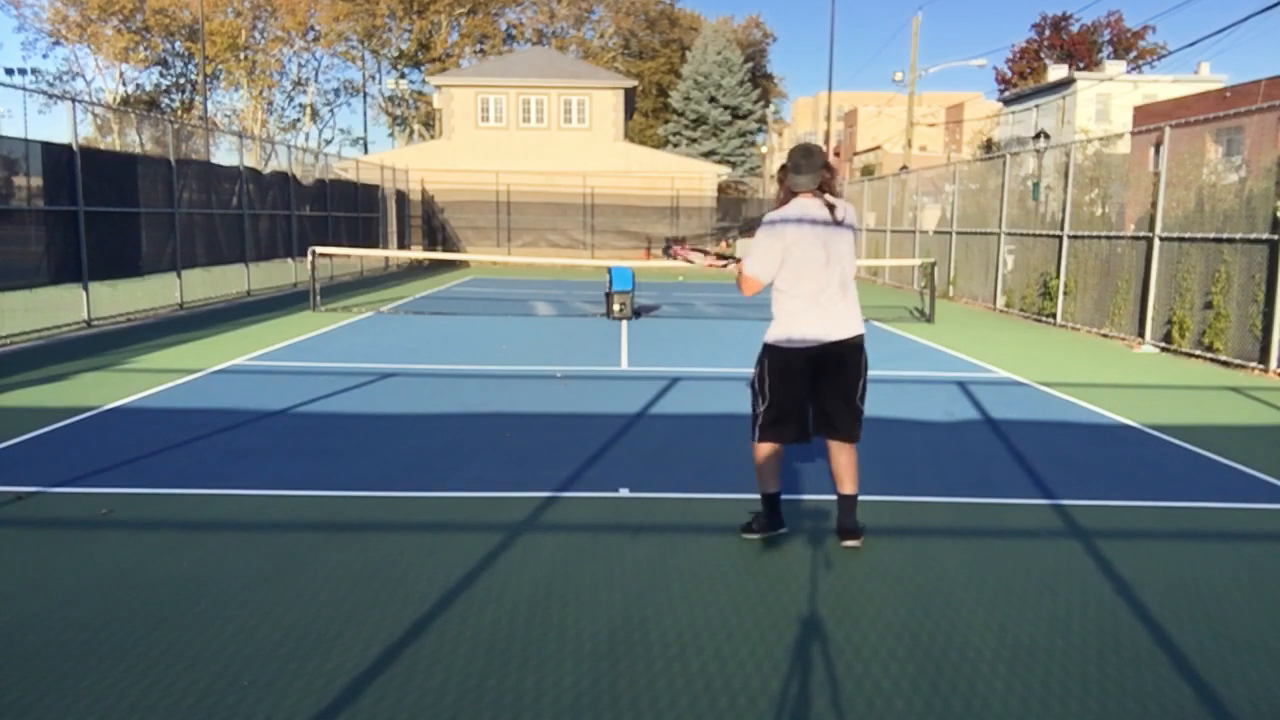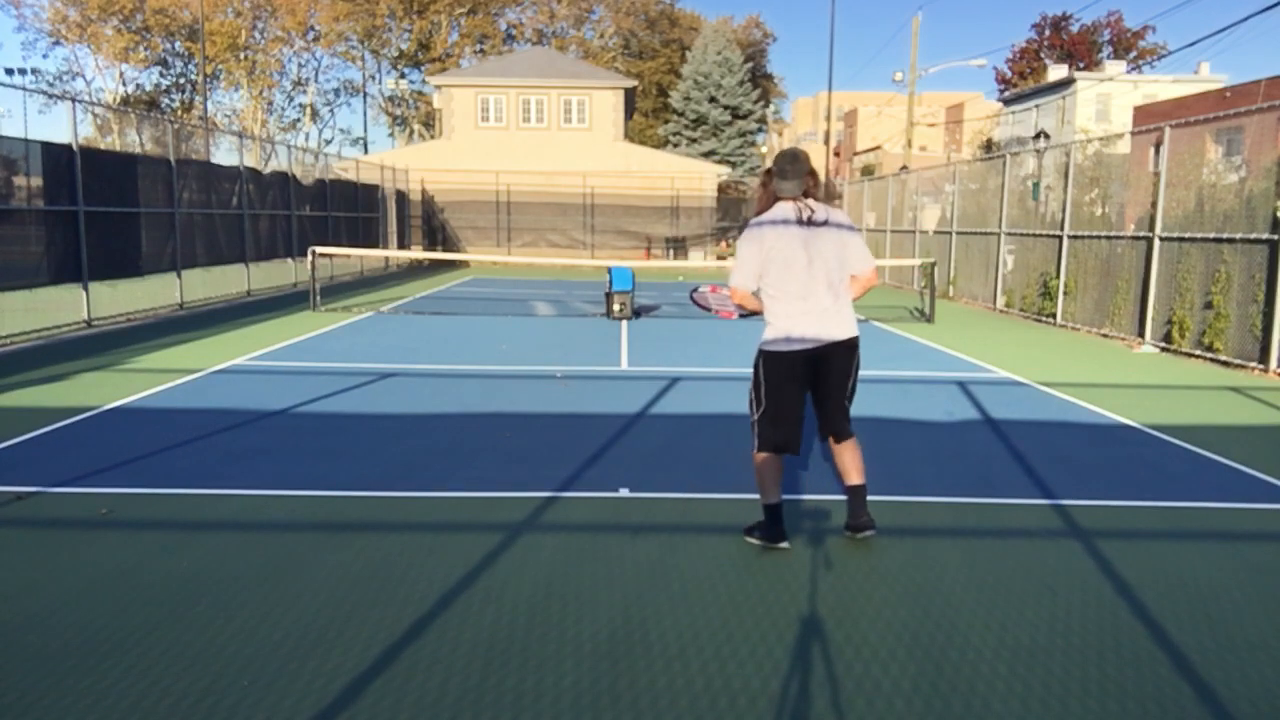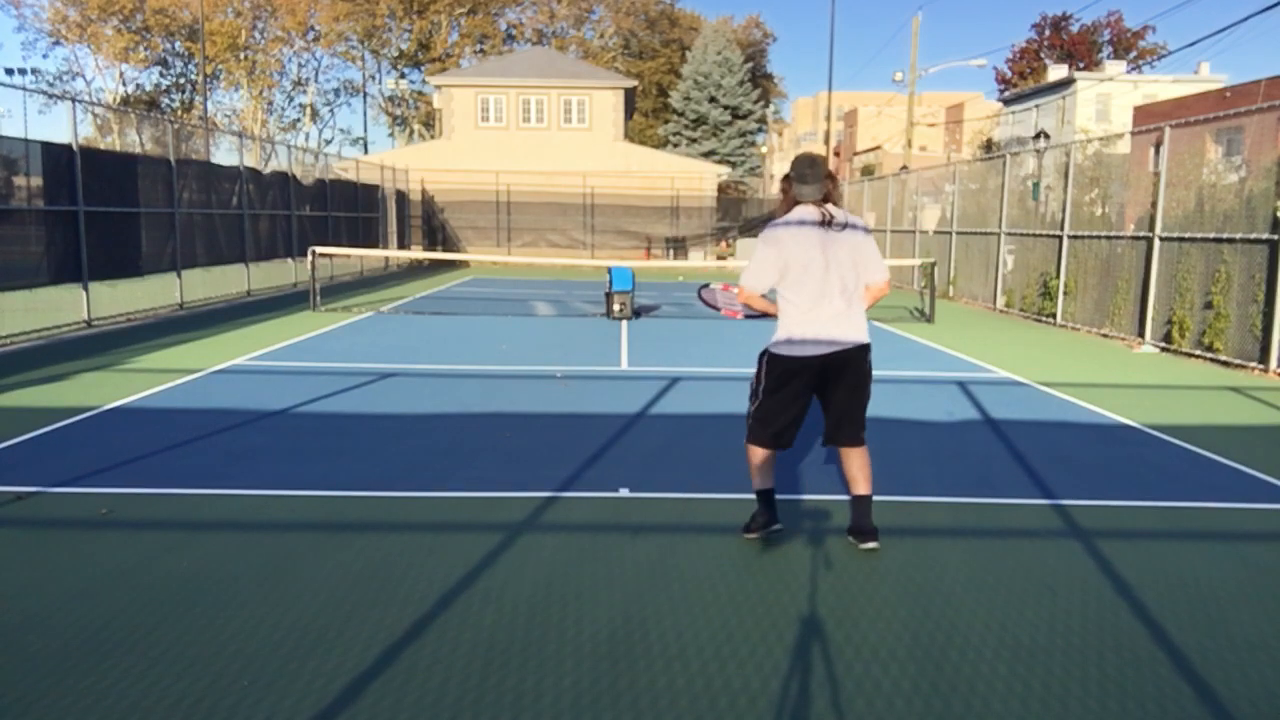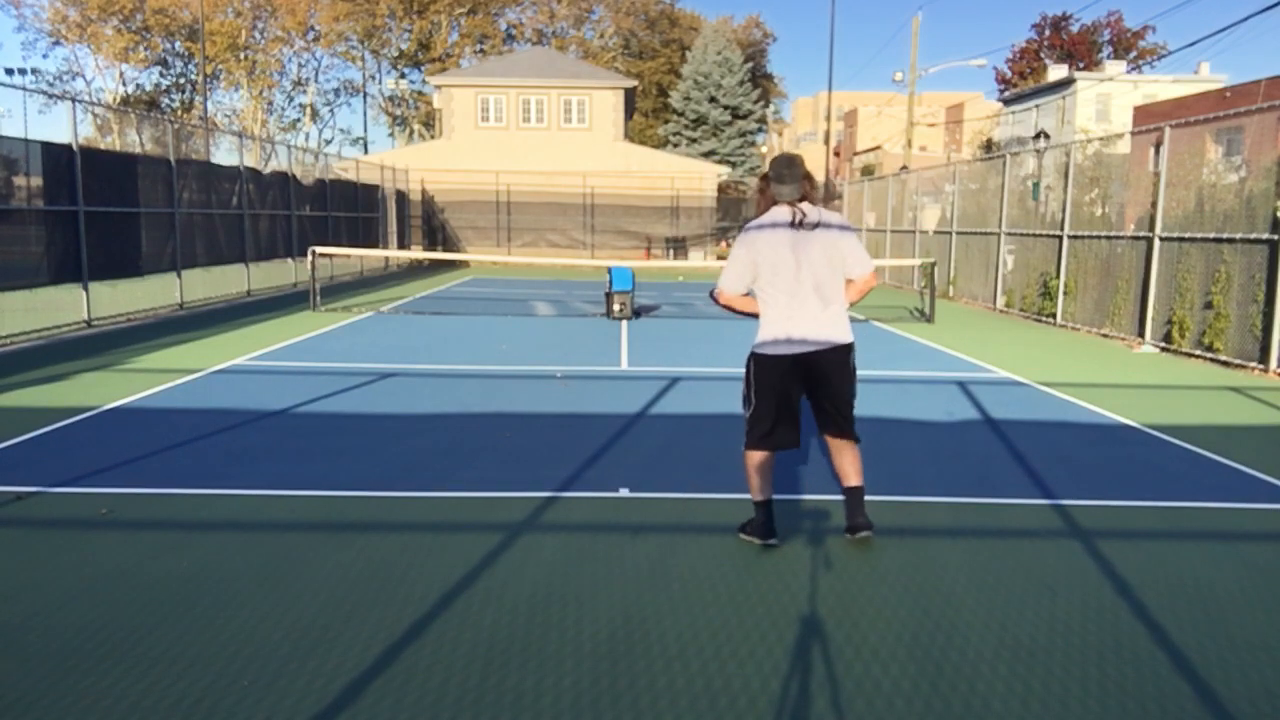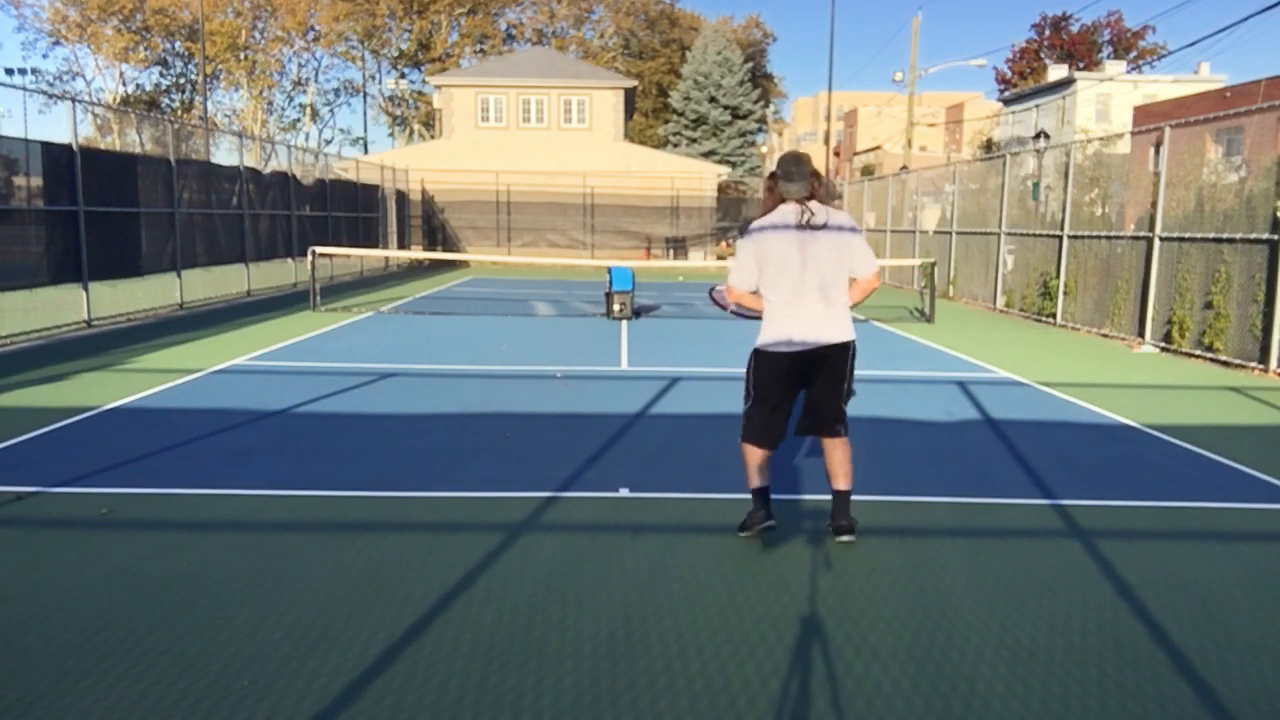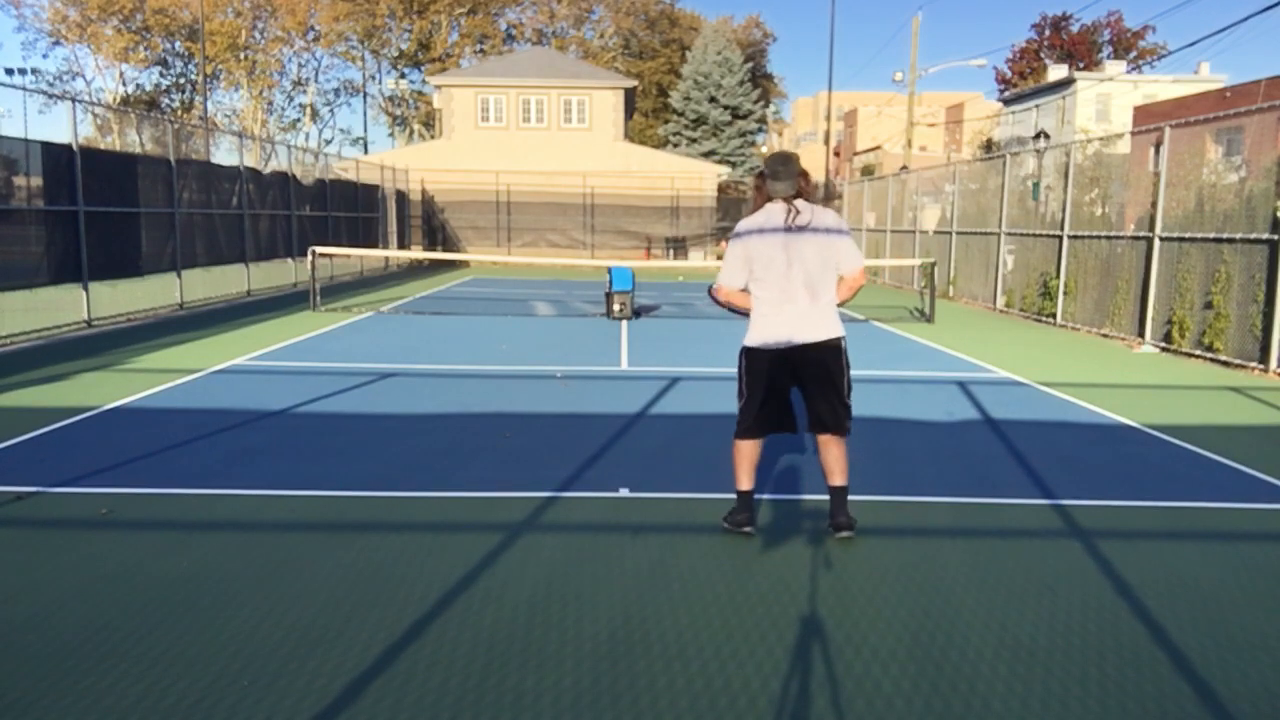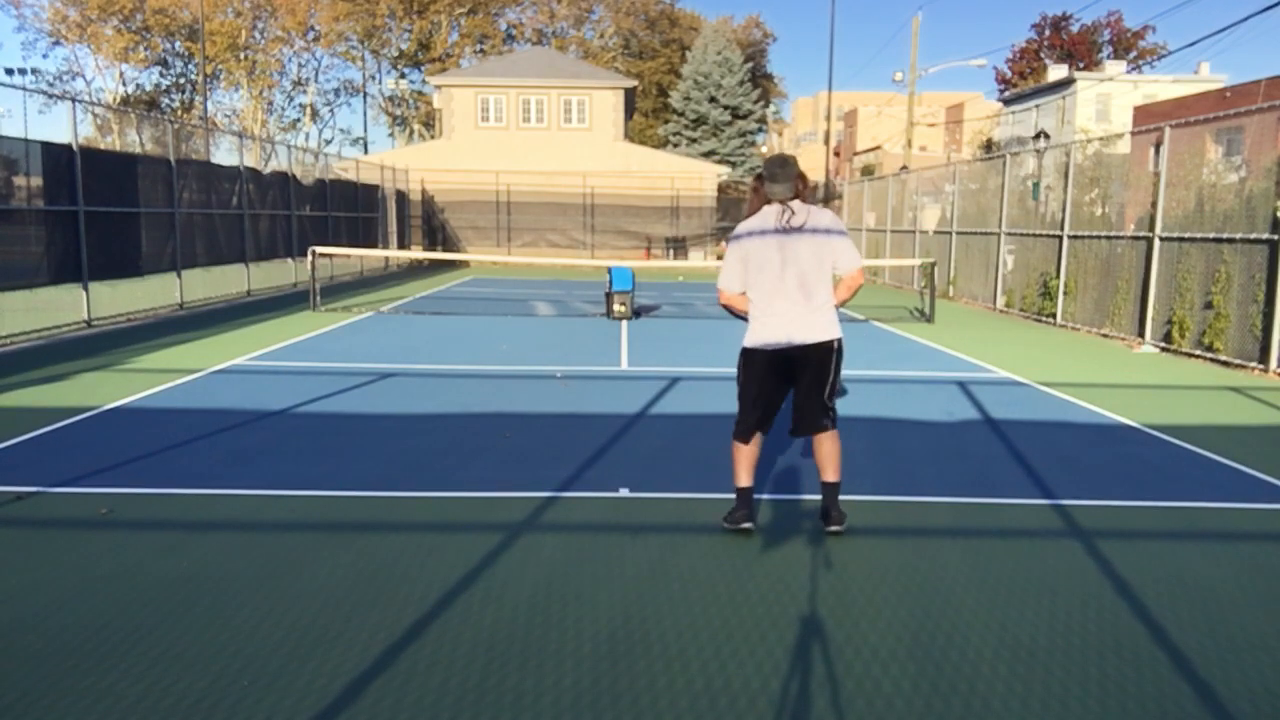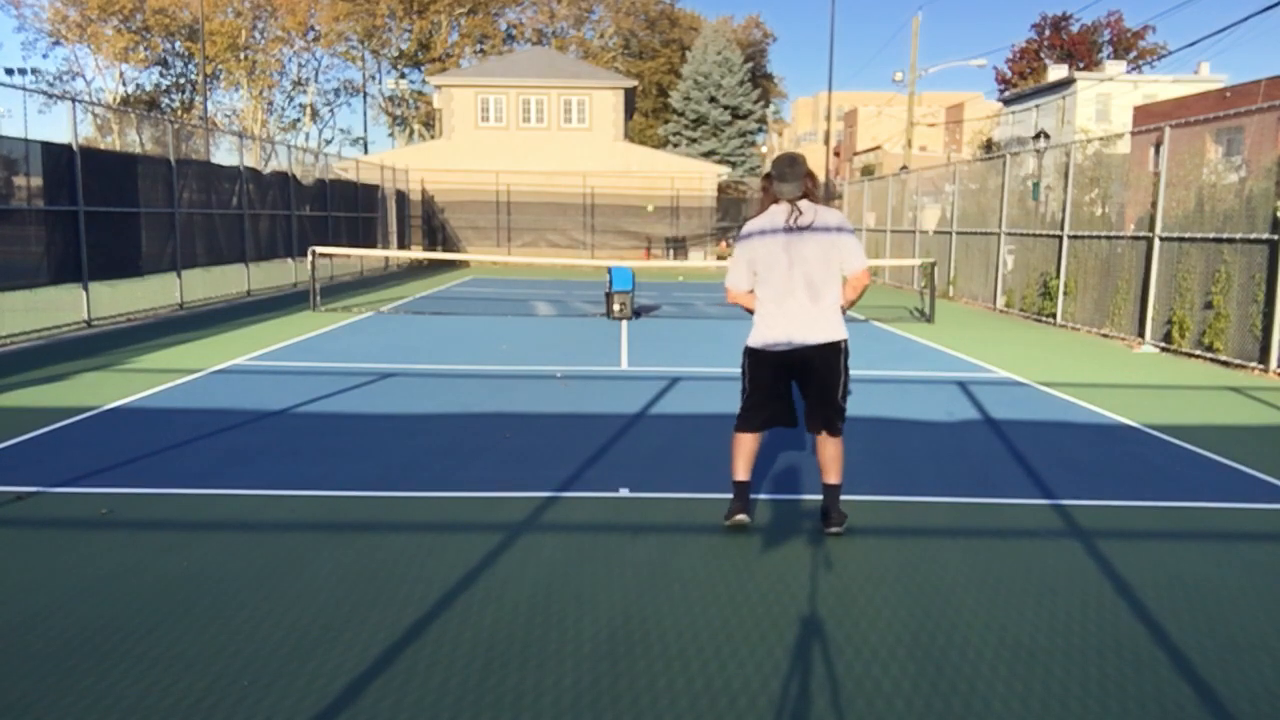
dt=0.3s
person 1, frame 1
left shoulder: (777, 222)
right shoulder: (846, 216)
left elbow: (749, 285)
left wrist: (749, 266)
left hip: (789, 343)
right hip: (845, 338)
left knee: (768, 429)
right knee: (840, 431)
left ankle: (771, 514)
right ankle: (848, 522)
person 1, frame 2
left shoulder: (759, 228)
right shoulder: (838, 221)
left elbow: (739, 294)
right elbow: (868, 275)
left hip: (784, 346)
right hip: (839, 340)
left knee: (767, 438)
right knee: (840, 431)
left ankle: (773, 525)
right ankle: (859, 513)
person 1, frame 3
left shoulder: (779, 231)
right shoulder: (855, 226)
left elbow: (747, 294)
right elbow: (880, 286)
left hip: (793, 351)
right hip: (850, 347)
left knee: (761, 432)
right knee: (850, 437)
left ankle: (766, 511)
right ankle: (864, 524)
person 1, frame 4
left shoulder: (754, 233)
right shoulder: (835, 224)
left elbow: (725, 295)
right elbow: (866, 279)
left hip: (776, 350)
right hip: (833, 345)
left knee: (760, 437)
right knee: (840, 432)
left ankle: (763, 522)
right ankle: (857, 514)
person 1, frame 5
left shoulder: (762, 229)
right shoulder: (843, 223)
left elbow: (736, 293)
right elbow: (870, 280)
left hip: (778, 346)
right hip: (834, 342)
left knee: (755, 431)
right knee: (833, 429)
left ankle: (760, 506)
right ankle: (842, 517)
person 1, frame 6
left shoulder: (749, 228)
right shoulder: (829, 220)
left elbow: (725, 290)
right elbow: (856, 276)
left hip: (765, 343)
right hip: (823, 339)
left knee: (750, 428)
right knee: (831, 427)
left ankle: (744, 509)
right ankle: (840, 513)
person 1, frame 7
left shoulder: (746, 231)
right shoulder: (826, 221)
left elbow: (727, 295)
right elbow: (854, 276)
right wrist: (827, 304)
left hip: (764, 345)
right hip: (820, 340)
left knee: (749, 427)
right knee: (822, 423)
left ankle: (744, 507)
right ankle: (831, 508)
person 1, frame 8
left shoulder: (754, 229)
right shoulder: (833, 221)
left elbow: (734, 292)
right elbow: (860, 276)
right wrist: (837, 305)
left hip: (768, 343)
right hip: (825, 340)
left knee: (750, 423)
right knee: (829, 425)
left ankle: (740, 500)
right ankle: (831, 509)
